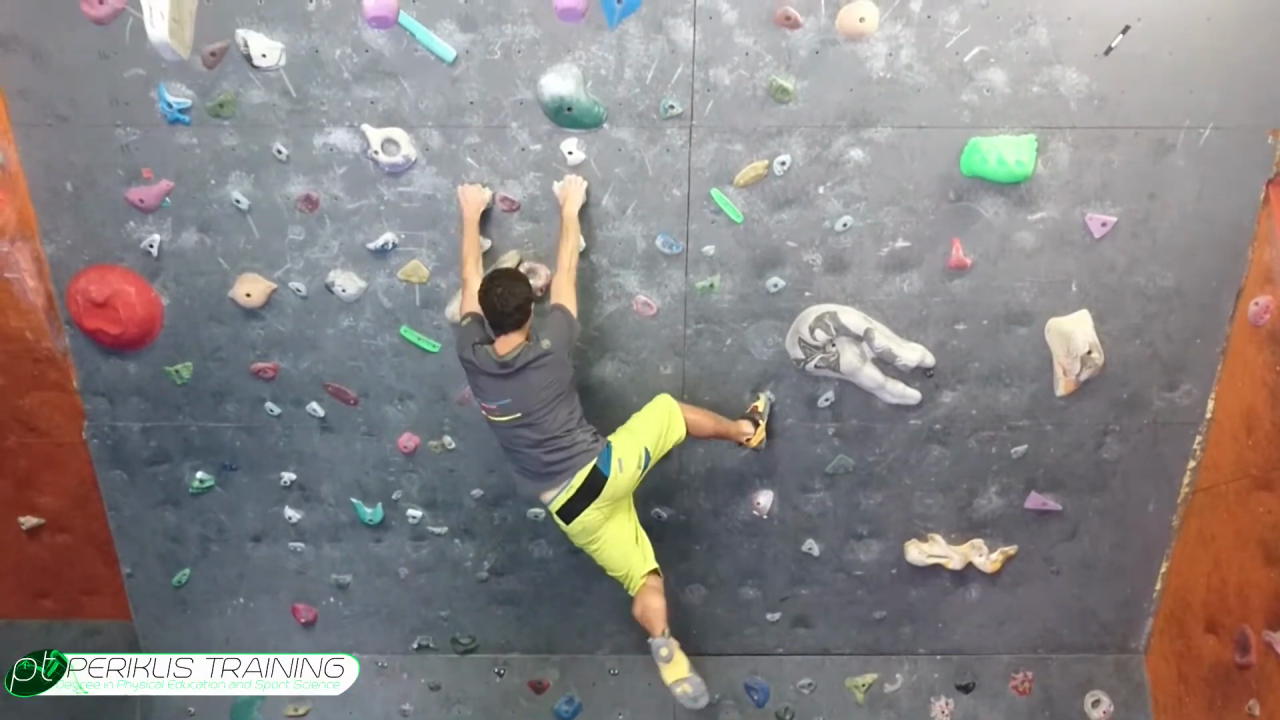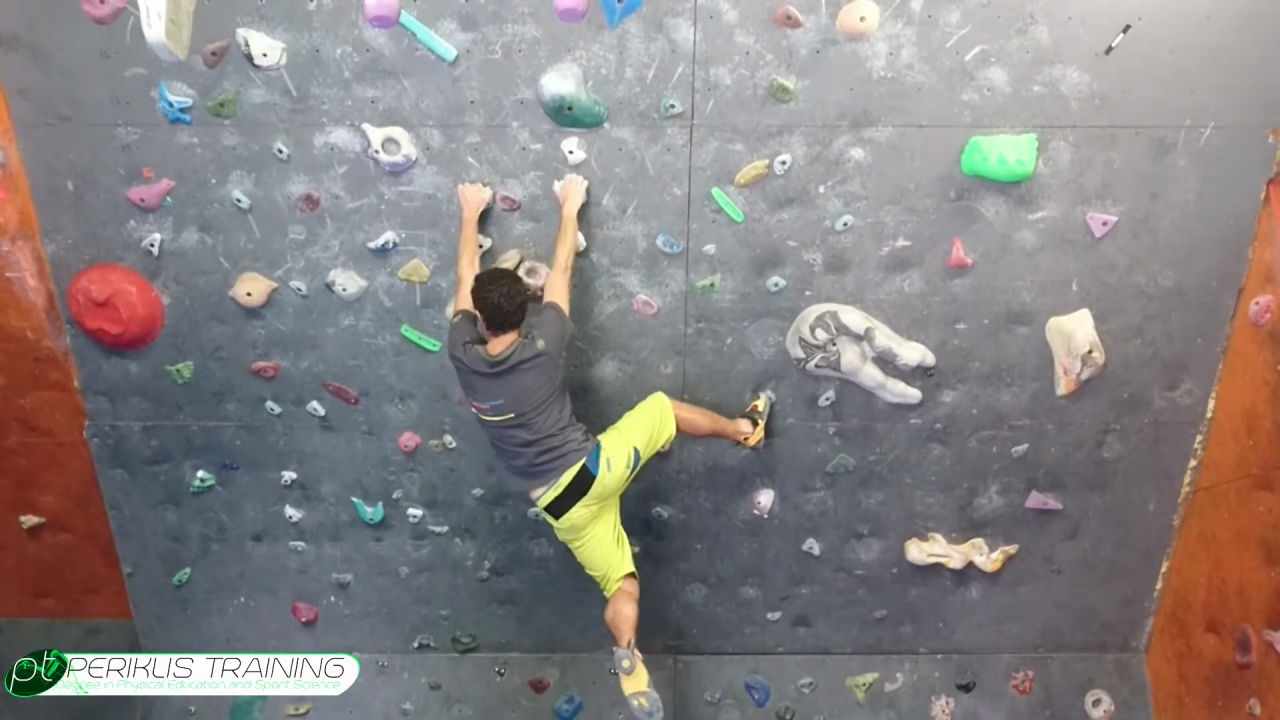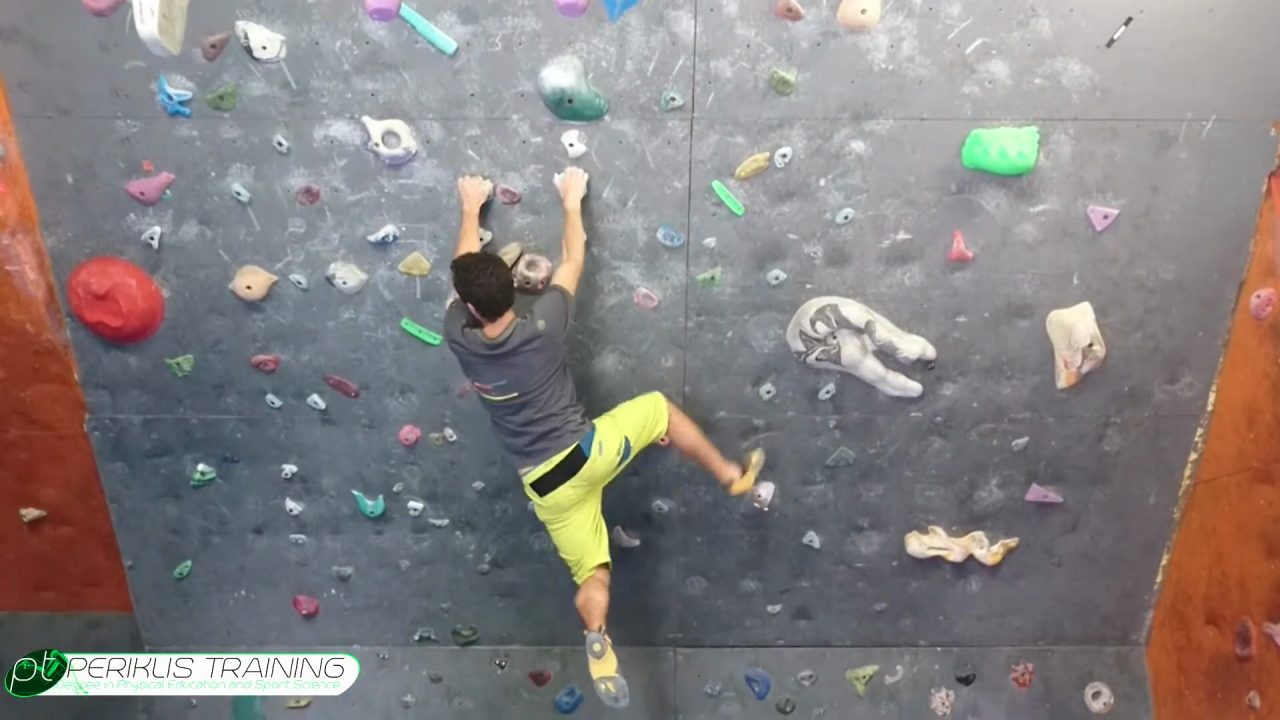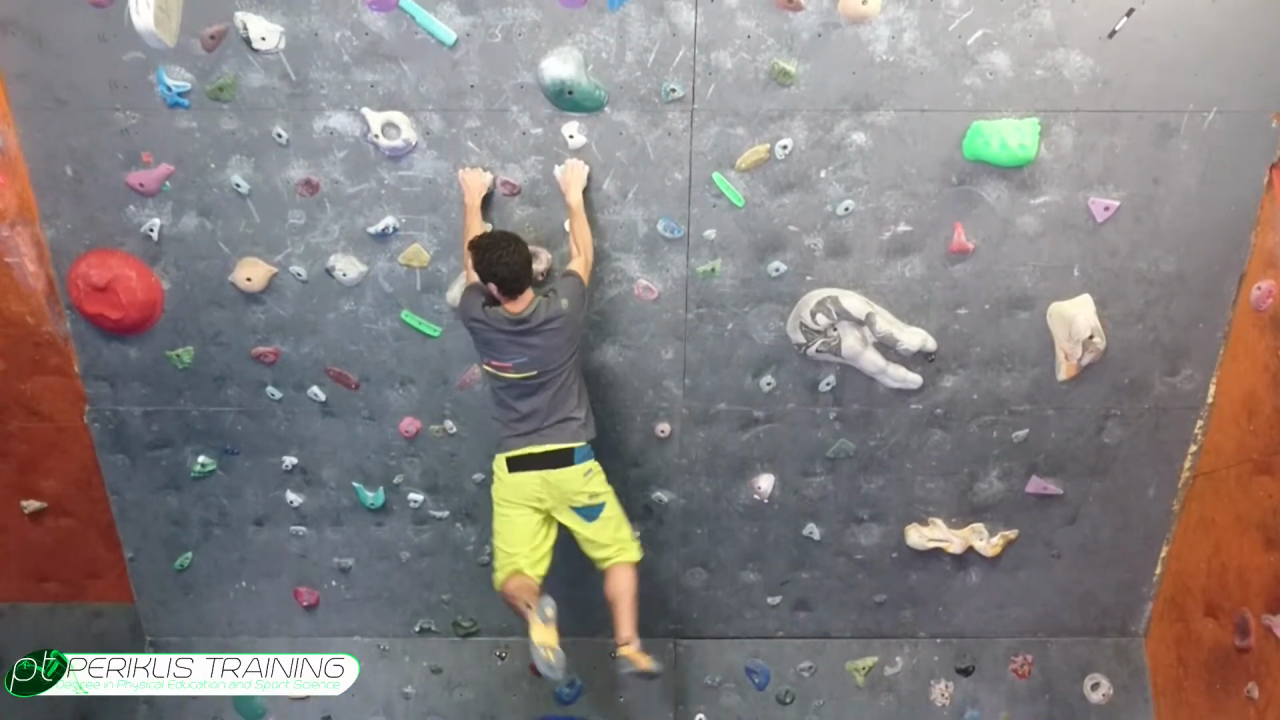
dt=0.3s
person 1, frame 1
left shoulder: (471, 356)
right shoulder: (549, 349)
left elbow: (470, 280)
right elbow: (564, 276)
left wrist: (471, 215)
right wrist: (570, 208)
left hip: (571, 506)
right hip: (605, 468)
left knee: (644, 581)
right knee: (669, 408)
left ankle: (666, 651)
right ankle: (745, 428)
person 1, frame 2
left shoulder: (462, 355)
right shoulder: (541, 348)
left elbow: (465, 278)
right elbow: (559, 273)
left wrist: (470, 214)
right wrist: (569, 208)
left hip: (560, 504)
right hip: (597, 467)
left knee: (621, 585)
right knee: (663, 408)
left ankle: (628, 658)
right ankle: (743, 427)
person 1, frame 3
left shoulder: (460, 339)
right shoulder: (542, 329)
left elbow: (463, 266)
right elbow: (574, 262)
left wrist: (470, 207)
right wrist: (572, 201)
left hip: (545, 485)
right hip: (590, 453)
left knee: (591, 575)
right knee: (662, 411)
left ankle: (598, 648)
right ankle: (732, 474)
person 1, frame 4
left shoulder: (478, 318)
right shoulder: (563, 311)
left elbow: (472, 259)
right elbow: (583, 253)
left wrist: (472, 198)
right wrist: (573, 194)
left hip: (514, 471)
right hip: (572, 462)
left knee: (512, 577)
right knee: (619, 557)
left ankle: (535, 609)
right ankle: (629, 646)
